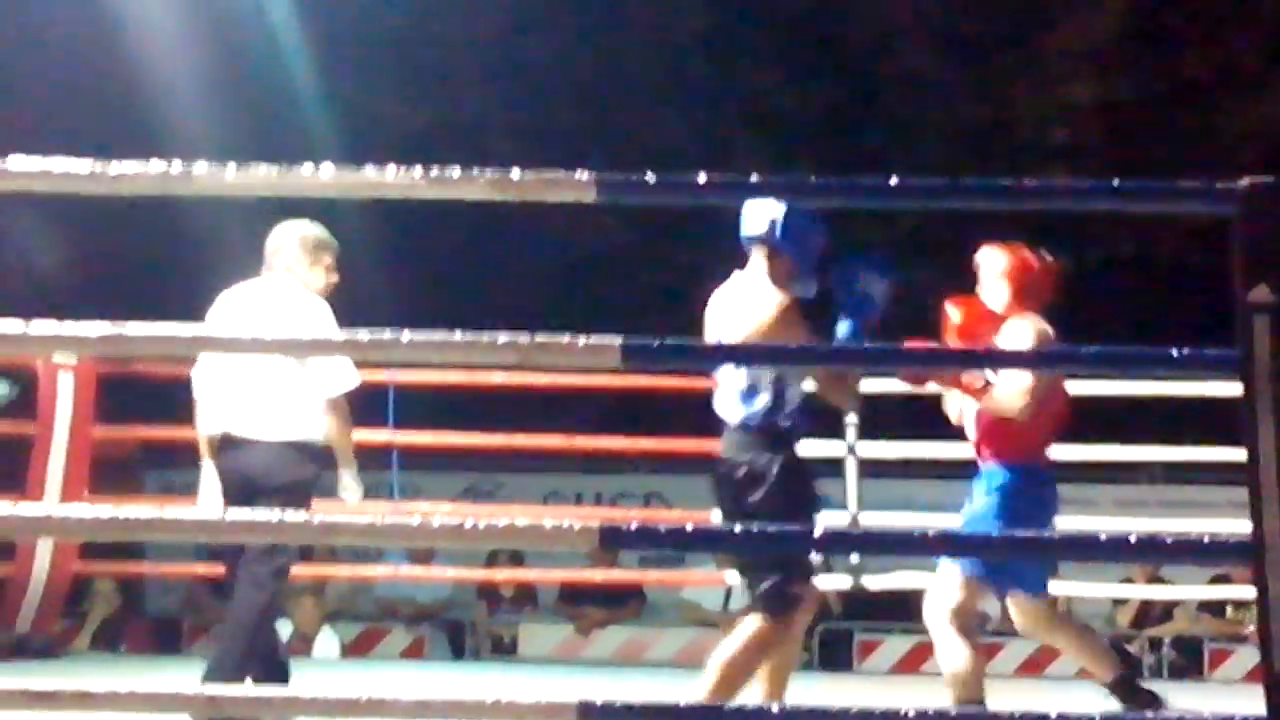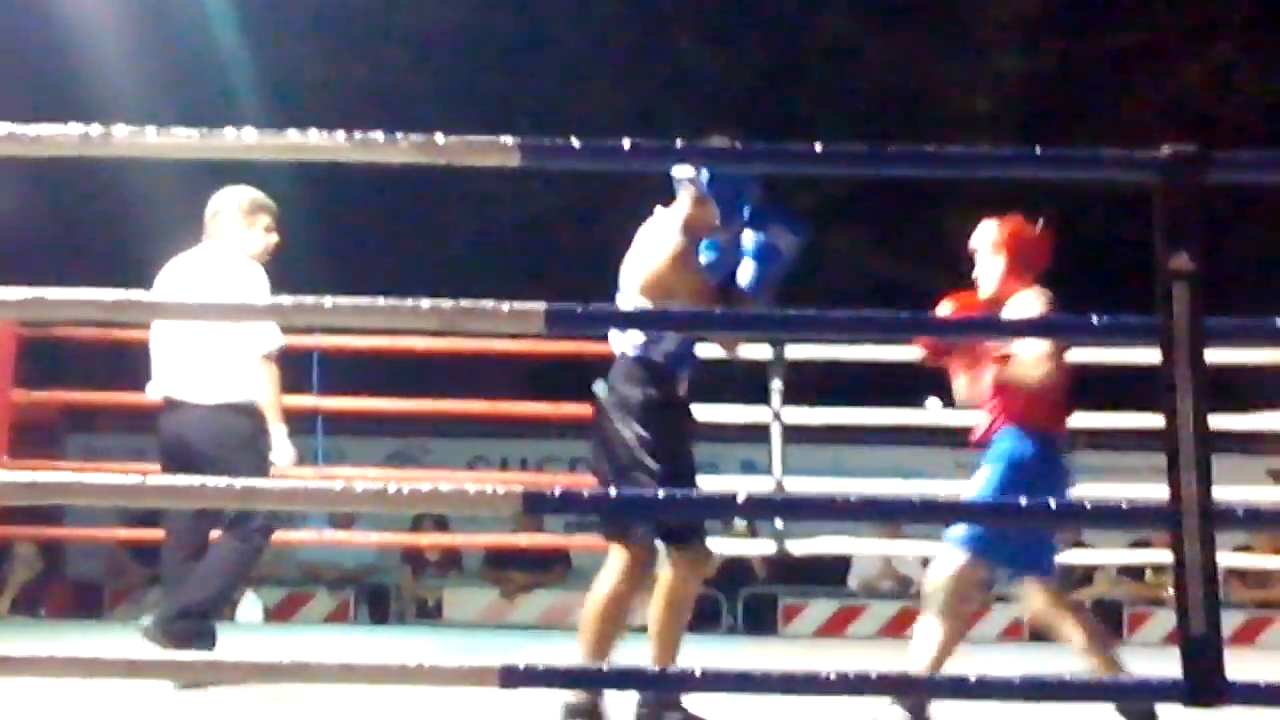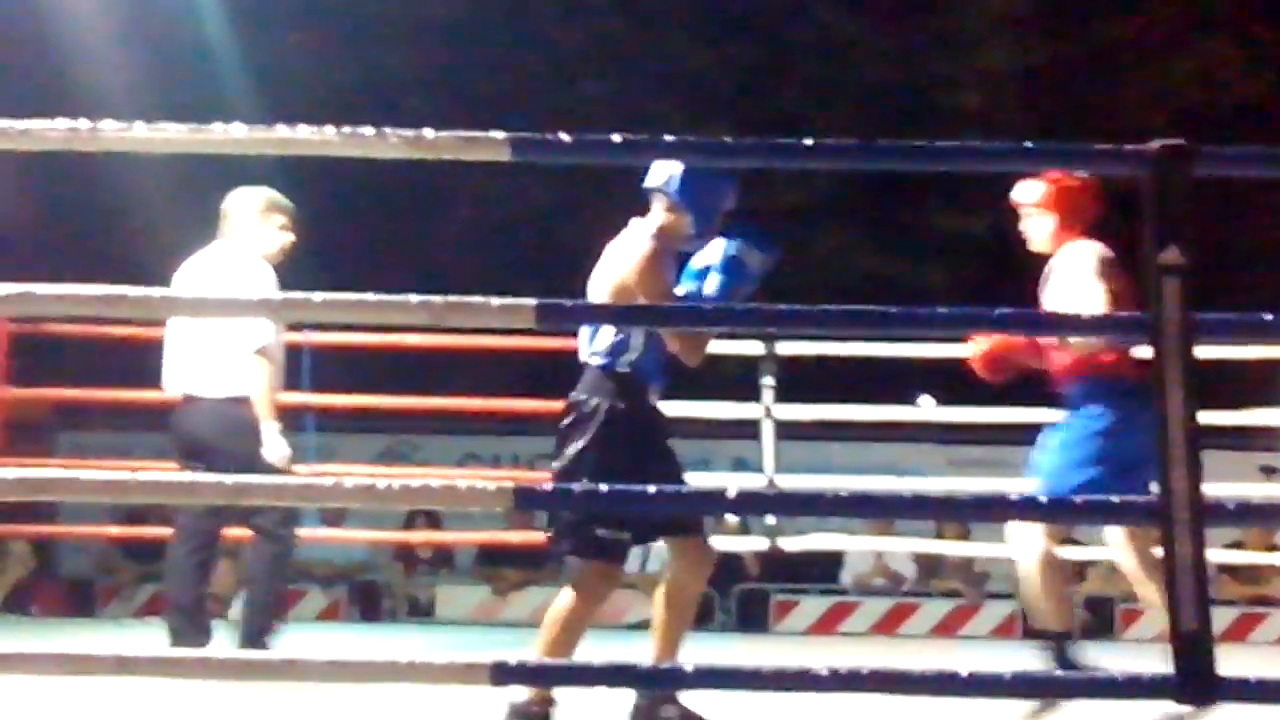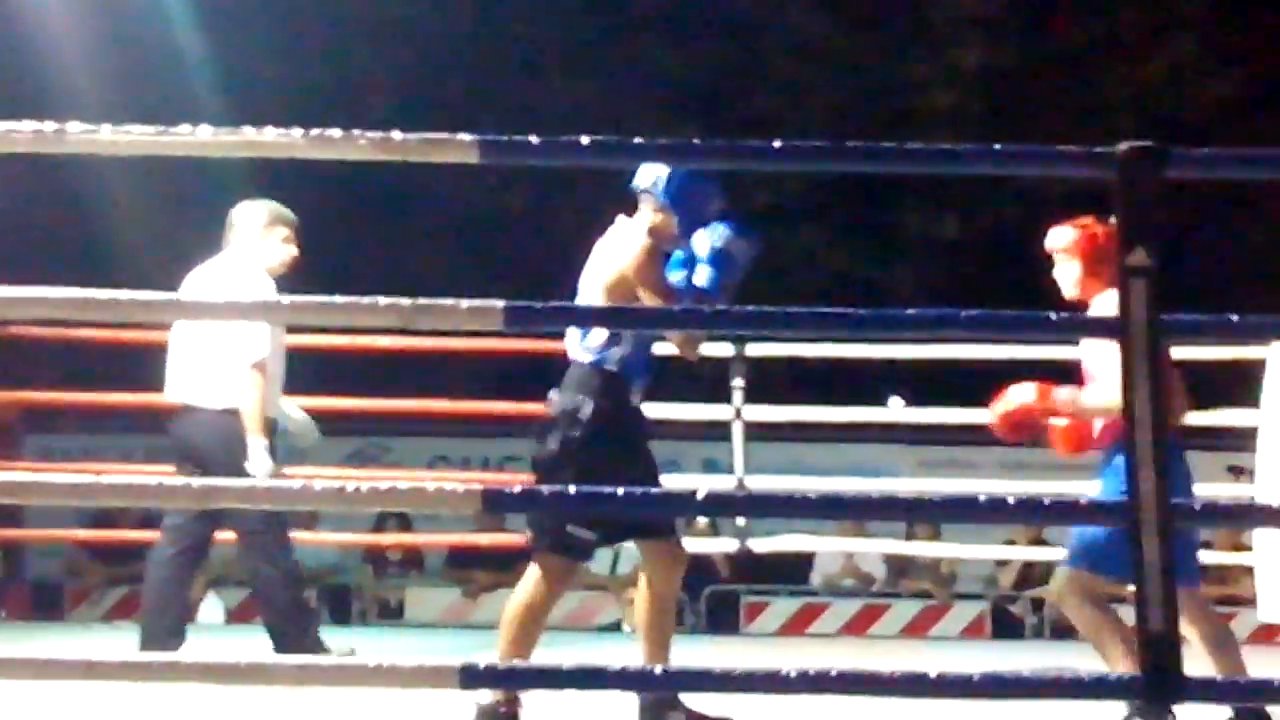
dt=0.2s
person 1, frame 1
left shoulder: (727, 296)
right shoulder: (775, 309)
right elbow: (842, 396)
right wrist: (855, 329)
left hip: (742, 454)
right hip: (766, 462)
left knee: (794, 600)
right knee: (775, 613)
person 1, frame 2
left shoulder: (666, 233)
right shoulder: (674, 245)
right elbow: (728, 334)
left wrist: (725, 261)
right wrist: (760, 269)
left hip: (655, 401)
right hip: (639, 402)
left knee: (690, 557)
right knee: (633, 552)
person 1, frame 3
left shoulder: (651, 247)
right shoulder: (643, 253)
left elbow: (670, 324)
right elbow: (687, 348)
left wrist: (708, 276)
right wrist: (728, 280)
left hip: (632, 415)
right hip: (606, 415)
left knee: (694, 554)
right knee: (596, 572)
person 1, frame 4
left shoulder: (630, 243)
right shoulder: (638, 250)
right elbow: (685, 342)
left wrist: (689, 276)
left hip: (613, 414)
right hip: (590, 414)
left knee: (666, 557)
right knee: (557, 566)
person 2, frame 1
left shoulder: (1025, 331)
right shoulder: (1003, 337)
left elbow: (1020, 405)
right elbow: (962, 413)
left wrist: (957, 377)
left hip: (1012, 482)
right hip: (1005, 481)
left knee: (945, 604)
right knee: (1033, 615)
right ankle: (1128, 691)
person 2, frame 2
left shoulder: (1031, 305)
right shoulder: (1012, 316)
left elbow: (1042, 369)
right elbow: (969, 394)
left wrist: (978, 351)
right wrist: (960, 355)
left hip: (1023, 456)
right hip: (1015, 455)
left knee: (949, 574)
right knee: (1044, 598)
person 2, frame 3
left shoulder: (1080, 259)
right shoulder: (1075, 263)
left elbow: (1100, 333)
left wrist: (1028, 346)
right wrist: (1021, 349)
left hip: (1100, 408)
right hip: (1115, 410)
left knee: (1028, 534)
right knee: (1132, 548)
left ankle: (1063, 658)
person 2, frame 4
left shoulder: (1110, 310)
left elbow: (1119, 400)
right elbow: (1177, 404)
left wrist: (1048, 403)
right wrist: (1081, 424)
left knee: (1071, 588)
right knee: (1183, 603)
person 3, frame 1
left shoulder: (226, 305)
right shoulder: (309, 311)
left elbow: (204, 391)
right elbow: (331, 399)
left wrist: (208, 467)
right wrist: (347, 467)
left hip: (234, 453)
right hip: (284, 457)
left knee: (247, 569)
right knee: (262, 574)
left ankle: (269, 679)
right ankle: (220, 685)
person 3, frame 2
left shoulder: (174, 271)
right shoulder: (242, 272)
left elbow: (165, 353)
right elbow: (259, 358)
right wrist: (278, 430)
left hip: (175, 417)
right hip: (225, 418)
left knee: (185, 534)
right knee: (249, 528)
left ankle: (188, 642)
right ankle: (176, 624)
person 3, frame 3
left shoulder: (194, 267)
right shoulder: (251, 268)
right elbow: (255, 354)
right wrist: (271, 429)
left hip: (191, 411)
right hip: (233, 414)
left knee: (194, 529)
right knee: (275, 524)
left ankle: (186, 642)
right ankle: (252, 642)
person 3, frame 4
left shoulder: (203, 278)
right shoulder: (251, 282)
right elbow: (248, 367)
left wrist: (280, 406)
right wrist: (257, 442)
left hip: (191, 419)
right hip: (226, 425)
left knee: (182, 536)
right knee: (265, 539)
left ankle: (157, 646)
right ankle: (299, 646)
